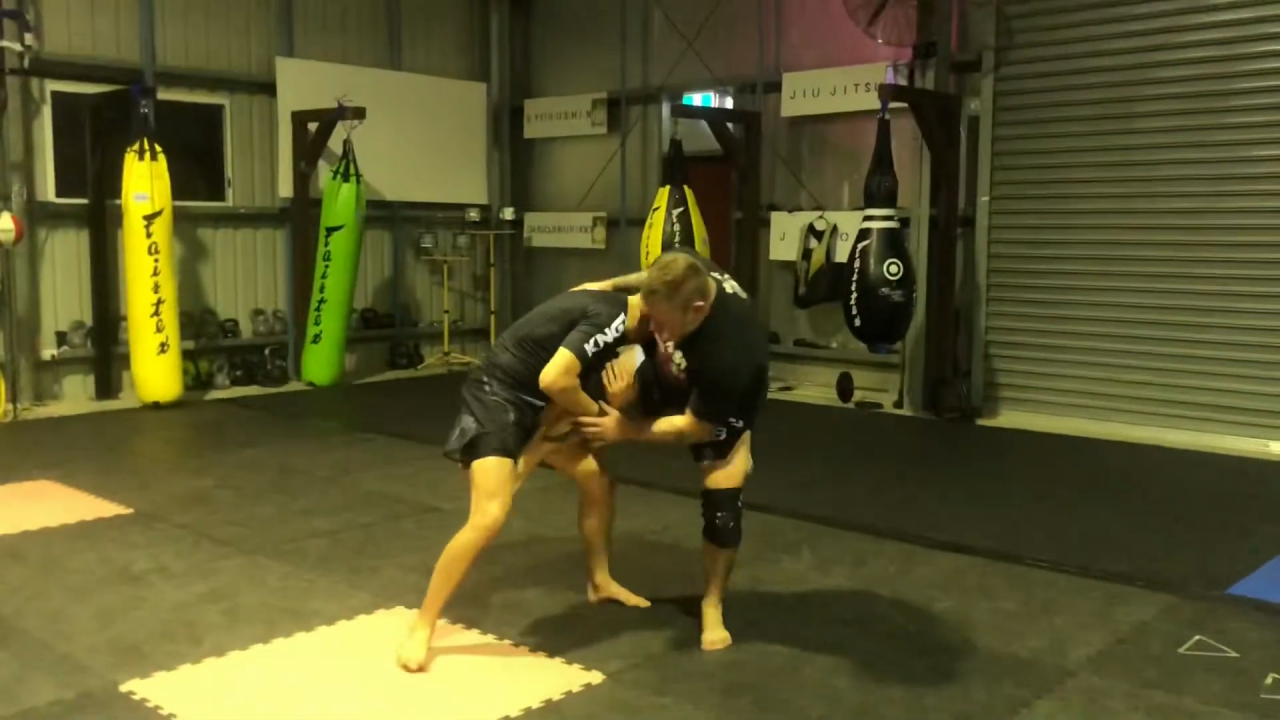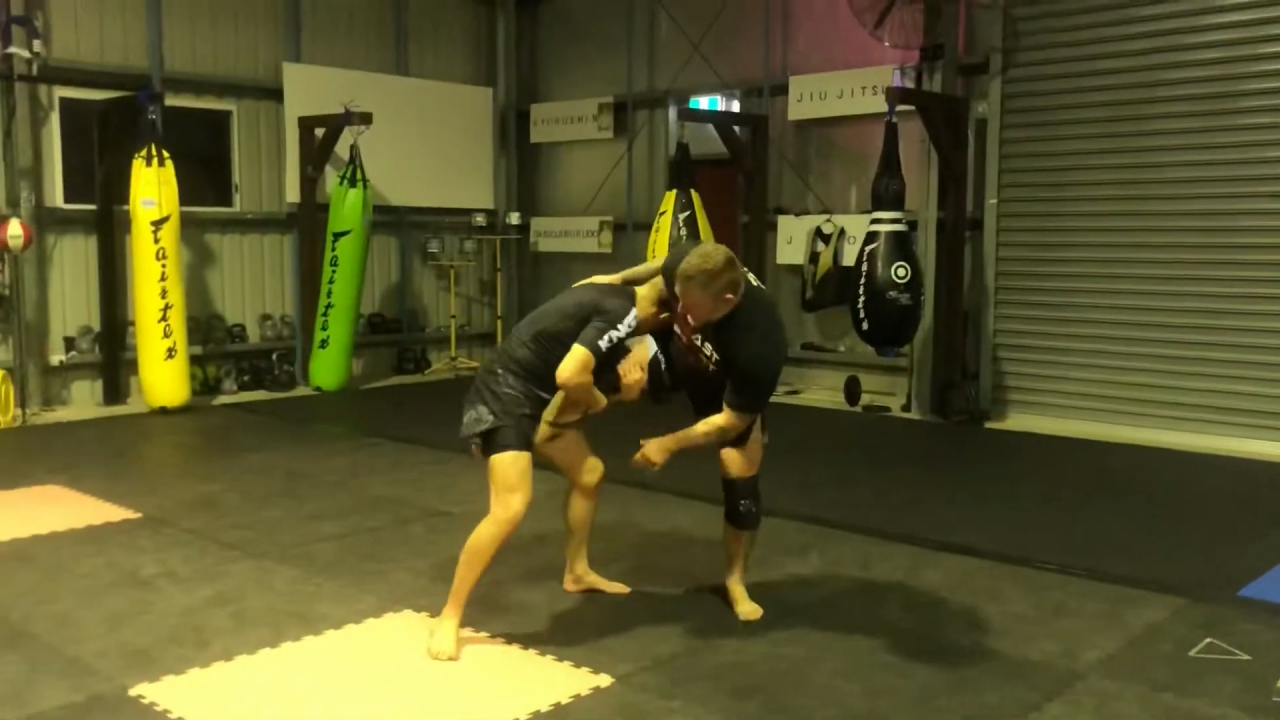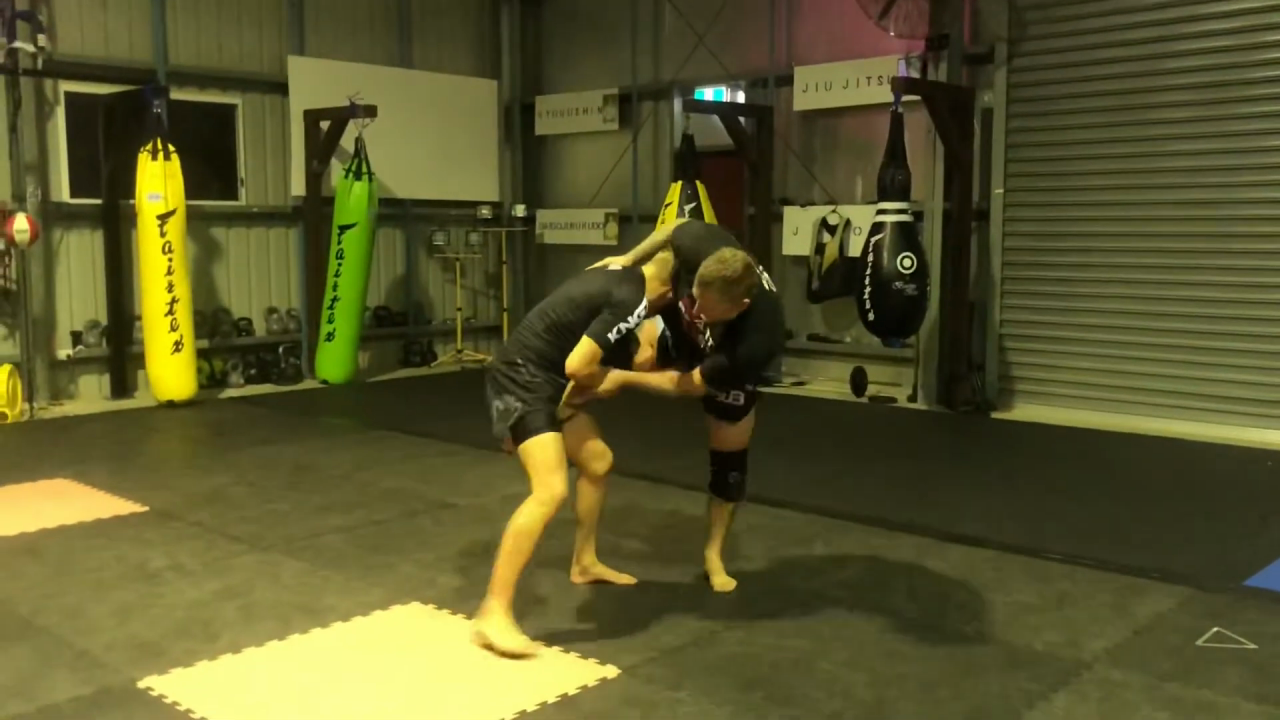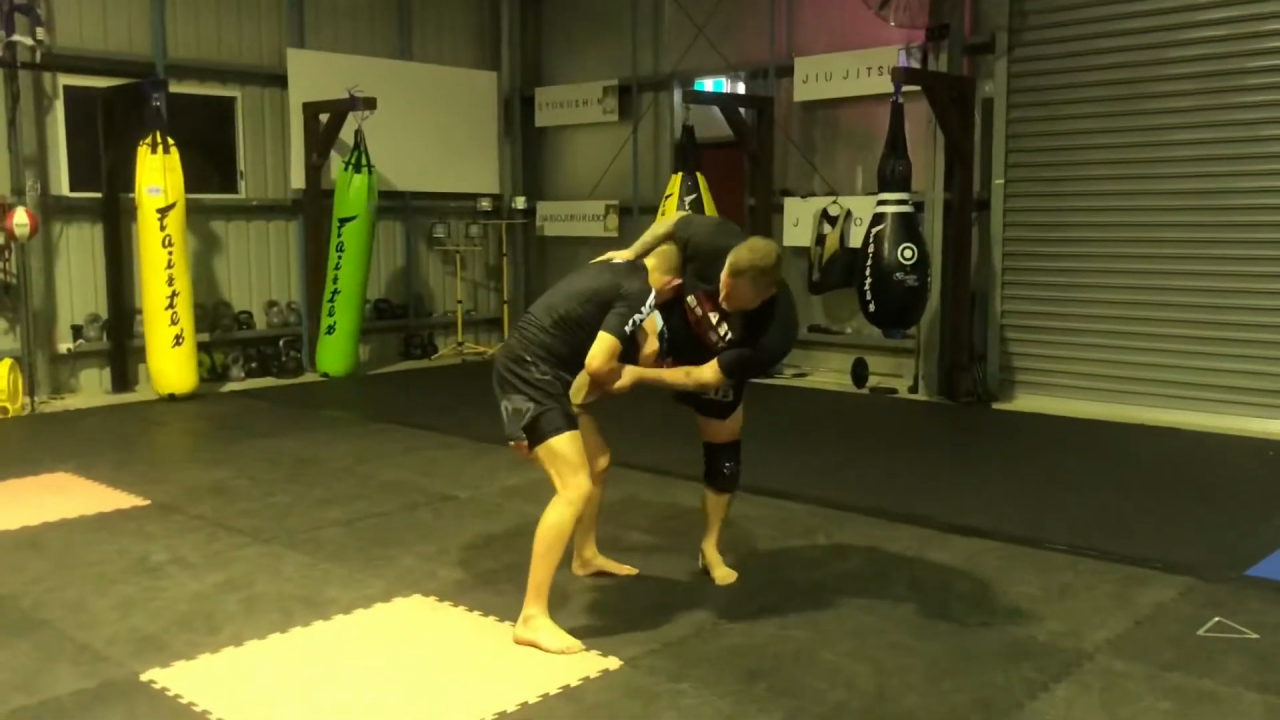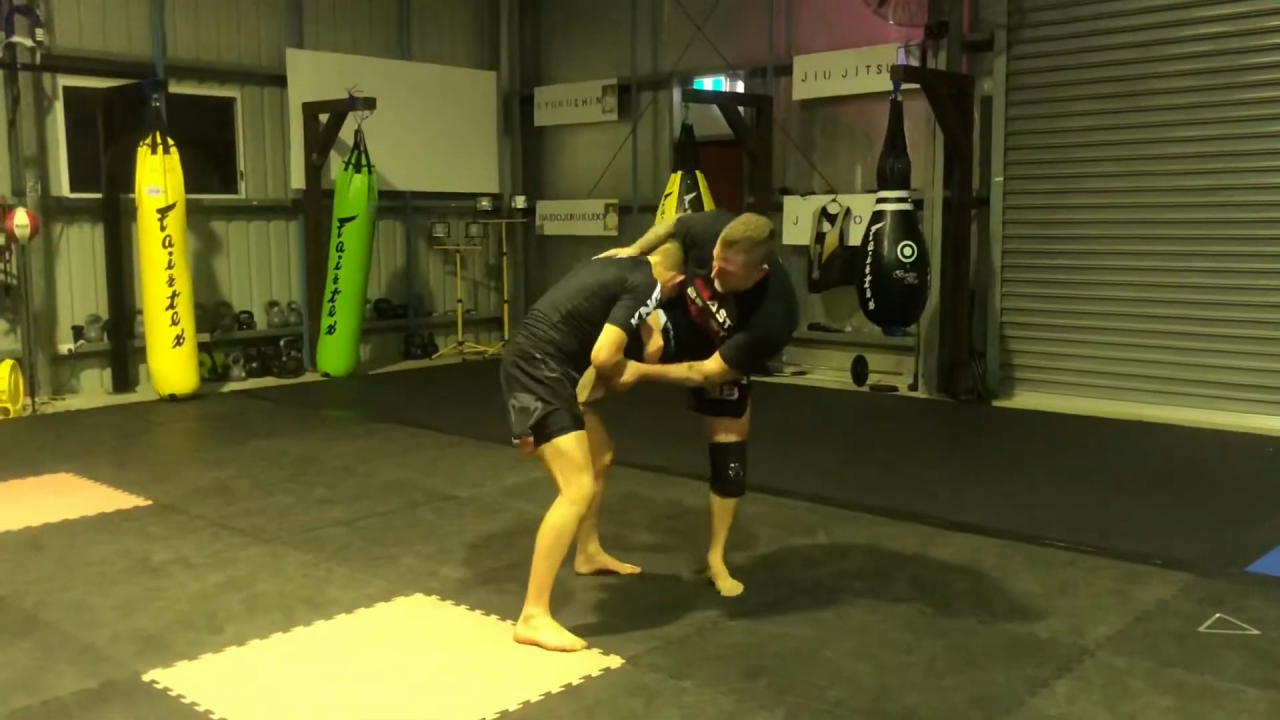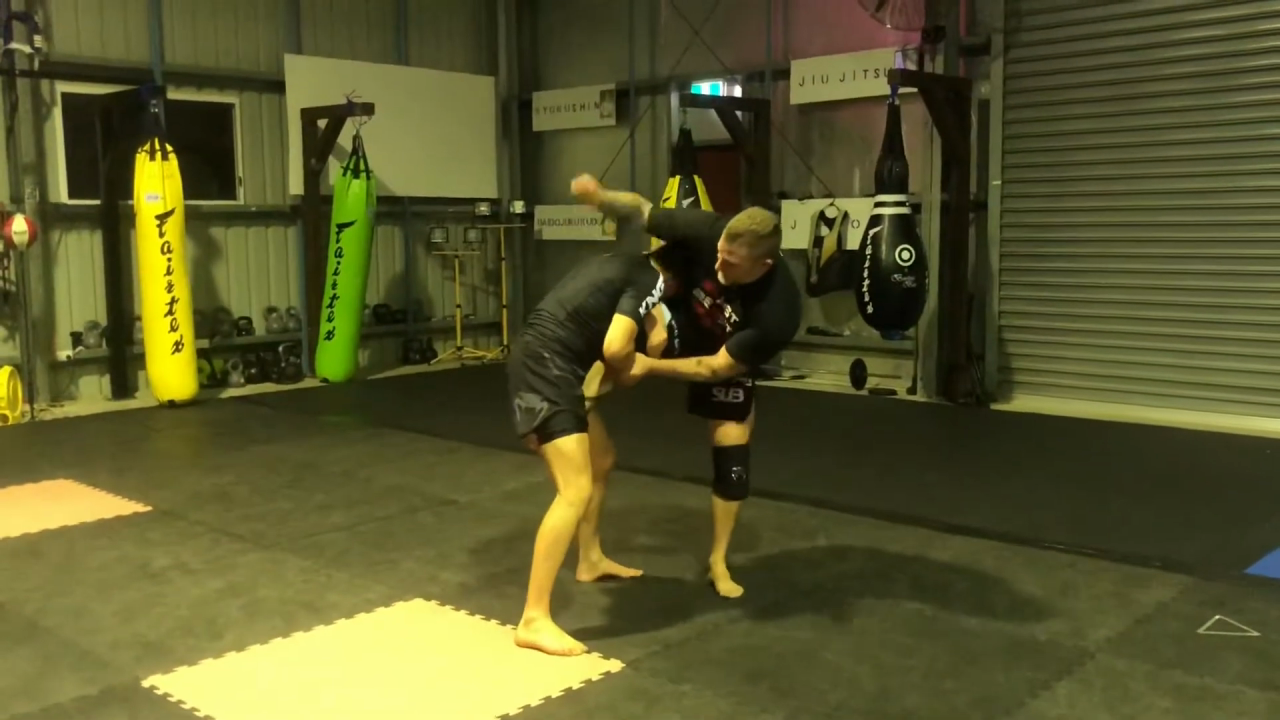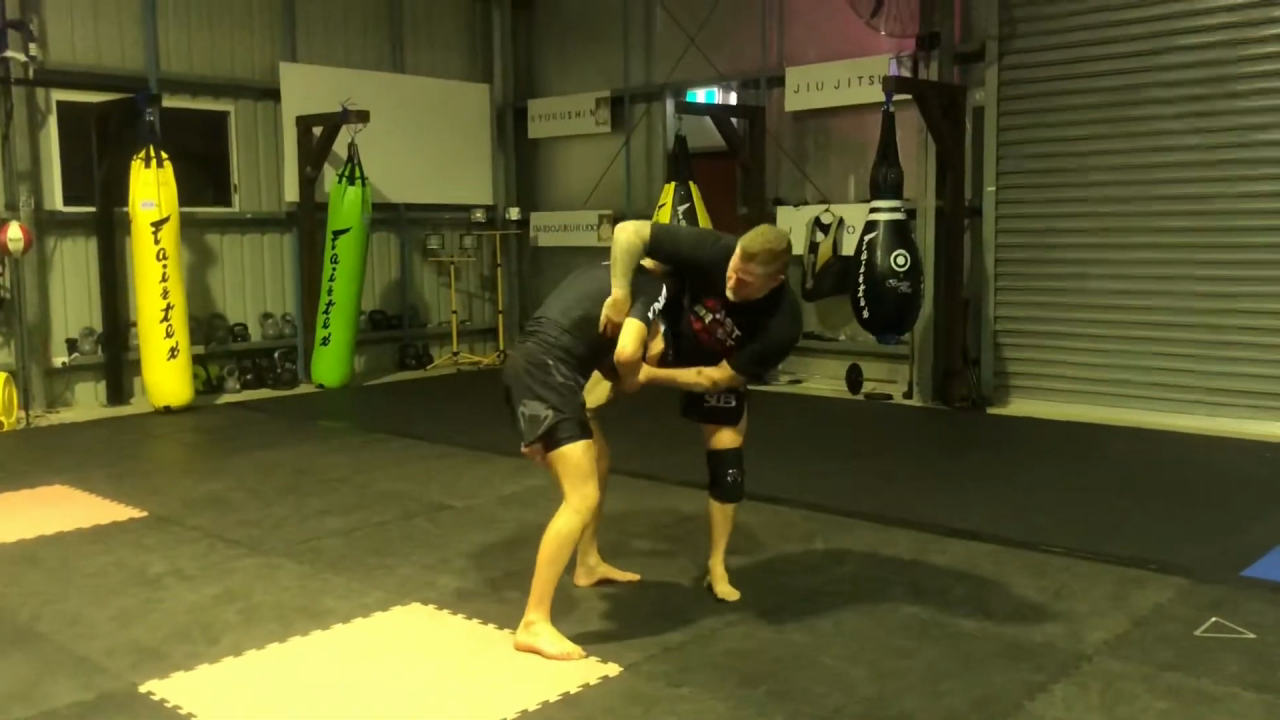
dt=0.3s
person 1, frame 1
left shoulder: (606, 305)
right shoulder: (612, 318)
right elbow: (554, 381)
right wrist: (596, 413)
left hip: (531, 402)
right hip: (495, 397)
left knee: (597, 480)
right knee: (489, 517)
left ankle: (600, 582)
right ankle: (422, 627)
person 1, frame 2
left shoulder: (612, 295)
right shoulder: (622, 313)
right elbow: (570, 376)
right wrist: (597, 402)
left hip: (534, 392)
right hip: (506, 390)
left knee: (589, 474)
right knee: (510, 508)
left ankle: (577, 572)
right ankle: (449, 618)
person 1, frame 3
left shoulder: (621, 274)
right shoulder: (633, 300)
right elbow: (578, 366)
right wrist: (605, 383)
left hip: (542, 375)
right hip: (522, 377)
left knee: (598, 462)
right knee: (551, 491)
left ankle: (585, 562)
right ankle: (494, 613)
person 1, frame 4
left shoulder: (617, 268)
right shoulder: (640, 292)
right elbow: (598, 364)
right wrist: (618, 380)
left hip: (530, 367)
right hip: (530, 373)
left knee: (596, 461)
right knee: (575, 489)
left ankle: (586, 556)
right ankle: (532, 618)
person 1, frame 5
left shoulder: (620, 264)
right shoulder: (646, 285)
right elbow: (603, 356)
right wrist: (620, 378)
left hip: (536, 363)
right hip: (539, 370)
left knee: (600, 456)
right knee: (578, 489)
left ankle: (589, 553)
right ankle: (533, 617)
person 1, frame 6
left shoulder: (619, 263)
right shoulder: (650, 278)
right elbow: (615, 348)
right wrist: (627, 372)
left hip: (535, 358)
right hip: (545, 366)
left knee: (600, 458)
right knee: (576, 491)
left ankle: (591, 560)
right ankle: (534, 620)
person 1, frame 7
left shoulder: (608, 271)
right shoulder: (653, 286)
right elbow: (626, 352)
right wrist: (630, 381)
left hip: (529, 364)
right hip: (546, 372)
left knee: (595, 463)
right knee: (582, 498)
left ankle: (588, 564)
right ankle: (534, 624)
person 2, frame 1
left shoulder: (731, 354)
right shoulder: (685, 275)
left elbow: (697, 427)
left wrist: (627, 430)
right wrist: (611, 286)
left hip: (724, 407)
right hip: (670, 376)
left knee: (721, 501)
left ankle: (713, 606)
person 2, frame 2
left shoulder: (759, 346)
right shoulder: (690, 263)
left elbow: (733, 421)
left wrist: (670, 445)
right wrist: (619, 280)
left hip: (729, 392)
right hip: (675, 355)
left knee: (742, 486)
left ankle: (736, 580)
person 2, frame 3
left shoulder: (757, 344)
right shoulder: (702, 244)
left elbow: (695, 384)
right elbow: (675, 230)
left wrist: (626, 379)
right wrist: (629, 260)
left hip: (721, 370)
right hip: (678, 330)
left knee: (730, 460)
left ankle: (714, 554)
person 2, frame 4
left shoulder: (776, 331)
right shoulder: (712, 240)
left elbow: (705, 378)
right elbow: (669, 224)
left wrist: (639, 375)
right wrist: (631, 254)
left hip: (716, 365)
right hip: (669, 321)
left knee: (724, 455)
left ankle: (710, 549)
person 2, frame 5
left shoulder: (774, 318)
right shoulder: (710, 229)
left elbow: (711, 372)
right elbow: (674, 225)
left wrist: (643, 372)
right wrist: (634, 251)
left hip: (721, 363)
right hip: (675, 320)
left knee: (729, 457)
left ankle: (716, 559)
person 2, frame 6
left shoulder: (778, 312)
right shoulder: (707, 230)
left elbow: (717, 367)
right elbow: (642, 211)
left wrist: (650, 365)
right wrist: (602, 196)
left hip: (727, 366)
right hip: (675, 328)
left knee: (732, 460)
left ankle: (718, 561)
person 2, frame 7
left shoulder: (782, 326)
right shoulder: (711, 250)
left elbow: (718, 378)
right elbow: (629, 232)
left wrist: (651, 375)
right wrist: (620, 294)
left hip: (716, 371)
right hip: (666, 330)
left knee: (728, 466)
left ankle: (717, 566)
